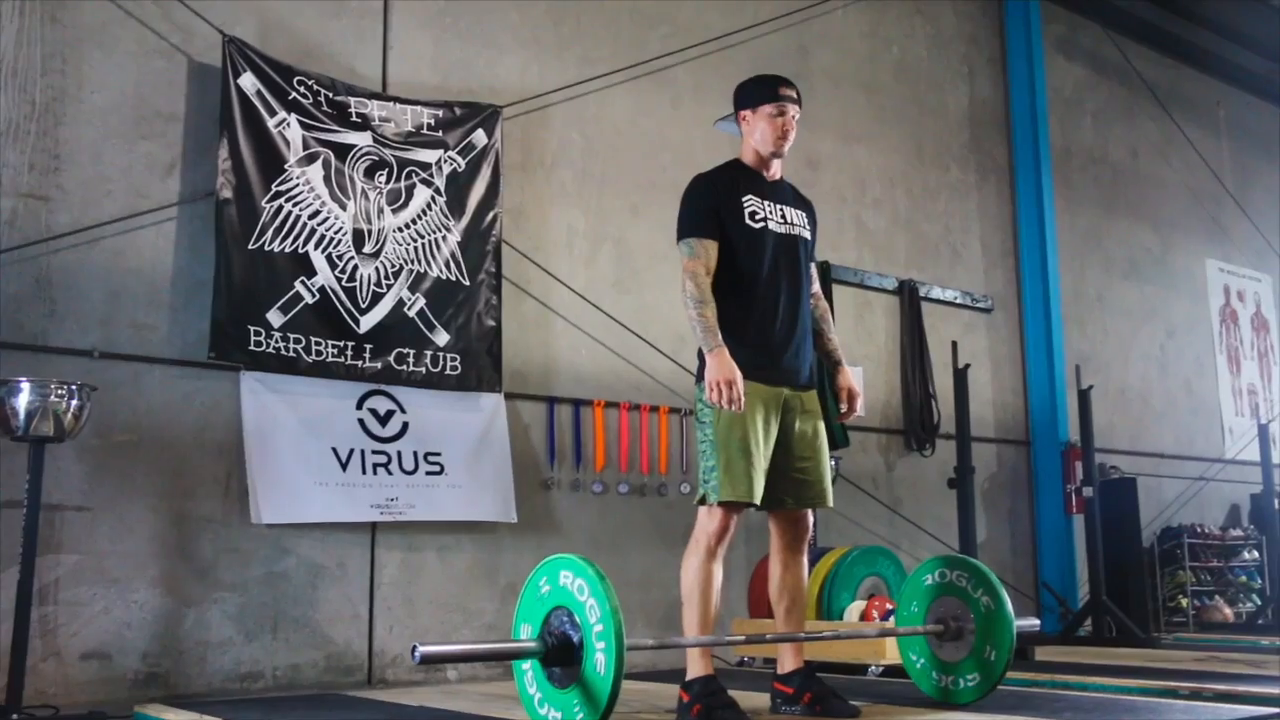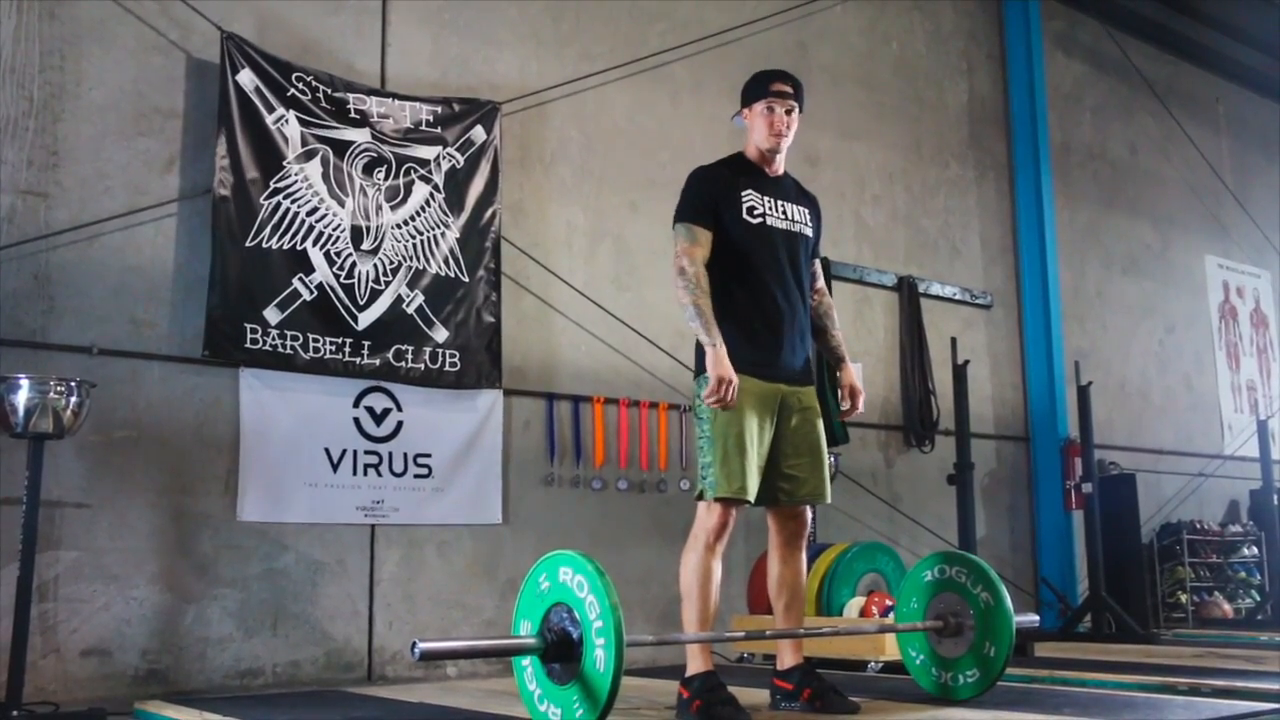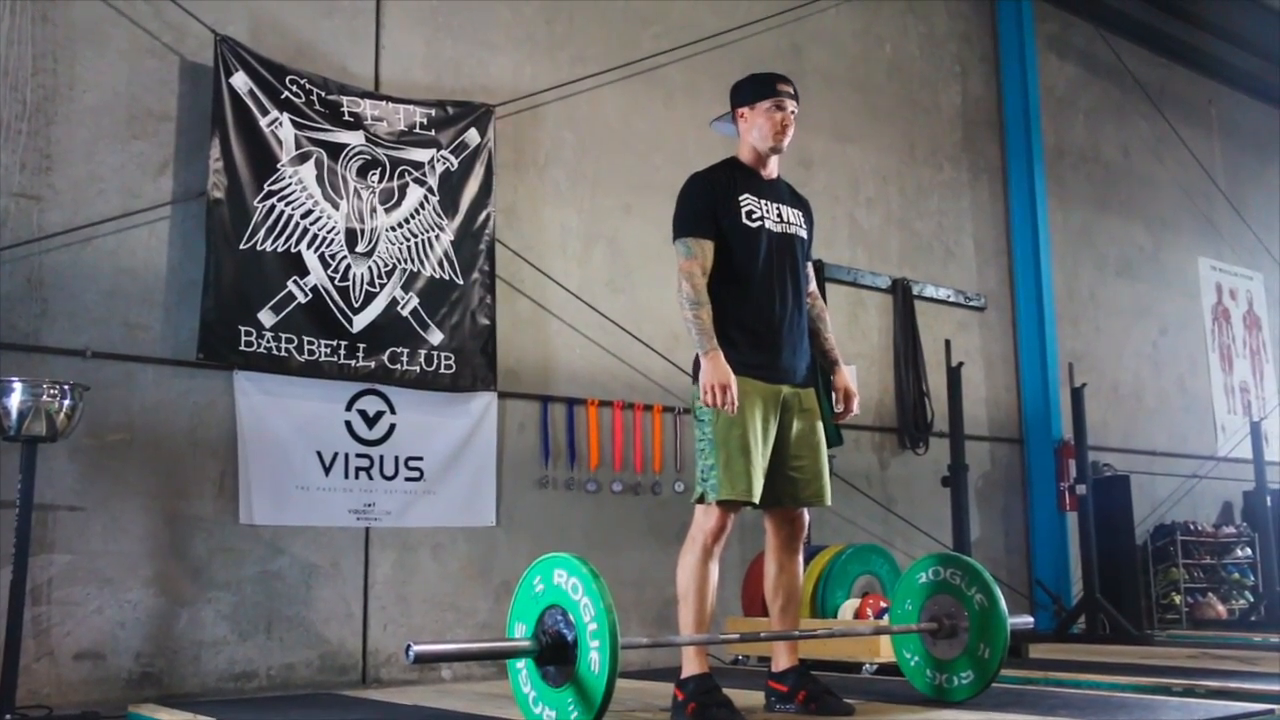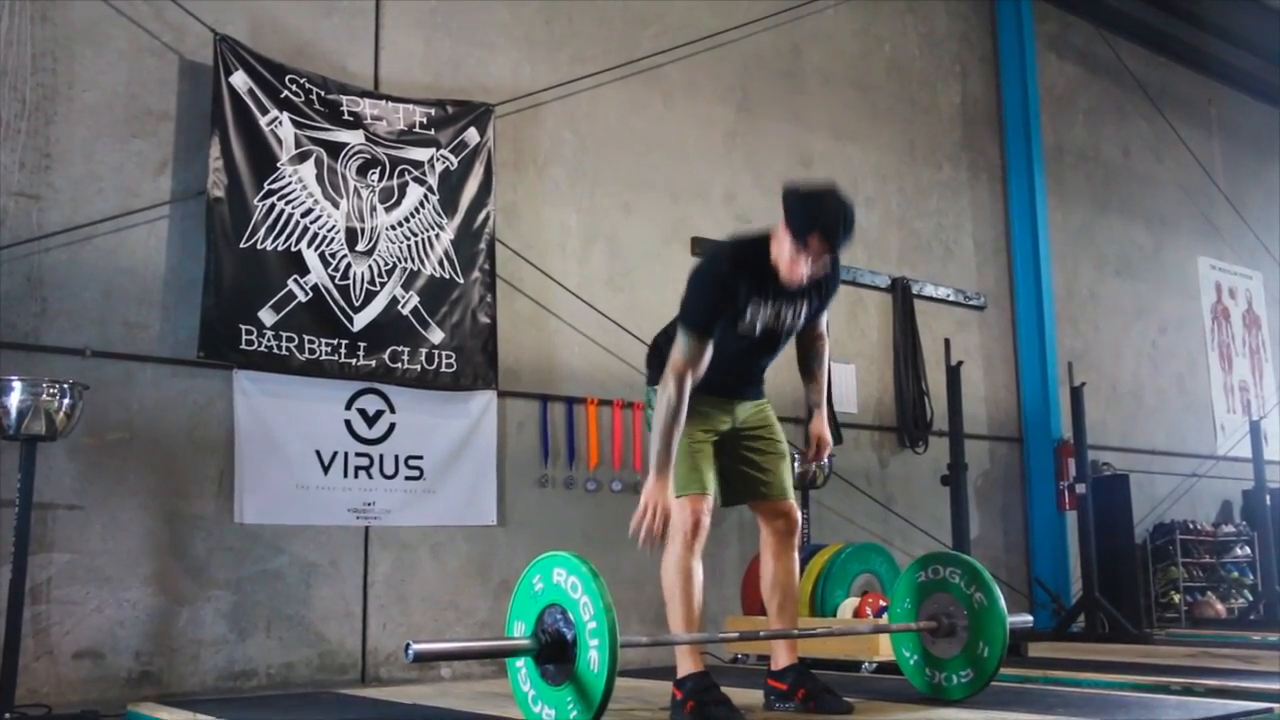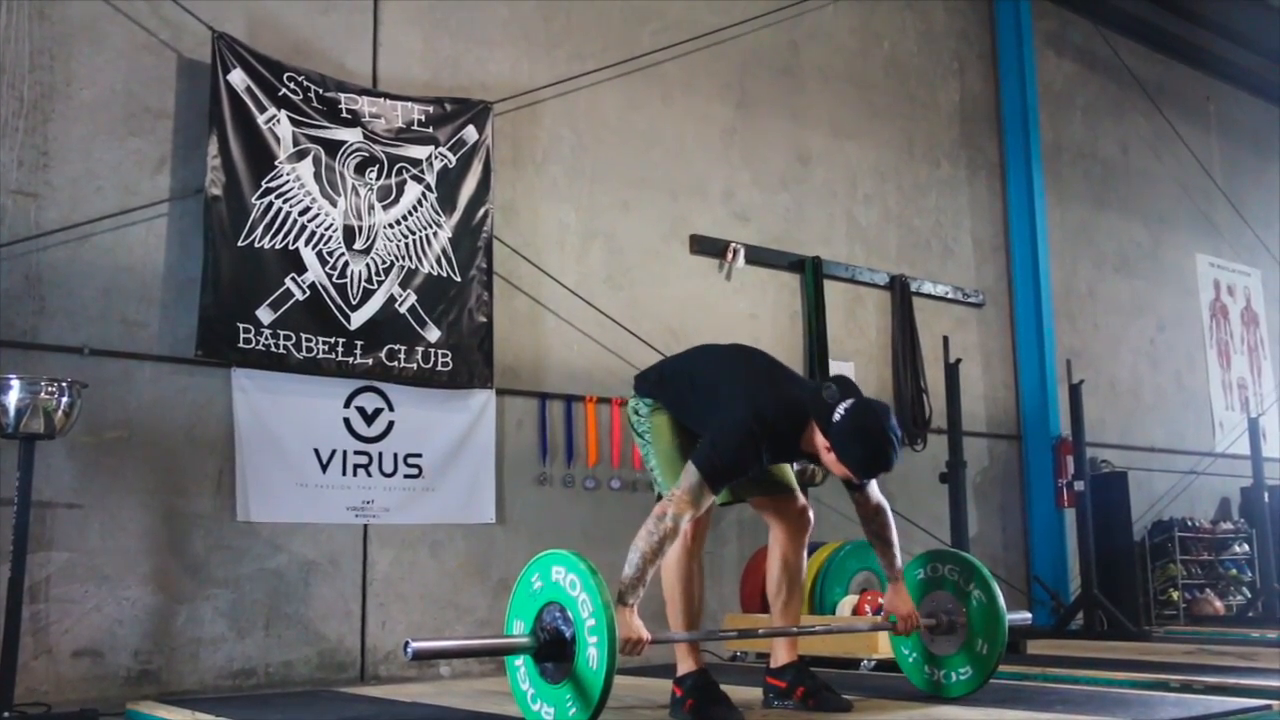
dt=1s
person 1, frame 1
left shoulder: (800, 204)
right shoulder: (713, 189)
right elbow: (695, 278)
left wrist: (838, 365)
right wrist: (716, 353)
left hip: (797, 383)
right hip: (739, 377)
left knee: (795, 524)
right knee: (719, 516)
person 1, frame 2
left shoulder: (805, 201)
right shoulder: (713, 182)
right elbow: (687, 264)
left wrist: (842, 362)
right wrist: (714, 346)
left hip: (795, 380)
right hip: (736, 373)
left knee: (793, 520)
right knee: (718, 512)
person 1, frame 3
left shoulder: (796, 203)
right shoulder: (710, 187)
right elbow: (691, 279)
left wrist: (835, 365)
right wrist: (711, 355)
left hip: (795, 381)
right hip: (737, 377)
left knee: (791, 522)
right knee: (716, 515)
person 1, frame 4
left shoulder: (821, 276)
right shoulder: (725, 271)
left elbow: (814, 339)
right elbow: (681, 372)
left wrist: (818, 414)
right wrist: (658, 476)
left hip: (746, 399)
right hip: (691, 399)
left knee: (785, 519)
right knee: (691, 516)
left ankle: (785, 674)
person 1, frame 5
left shoulder: (839, 423)
right shoulder: (751, 433)
left elbow: (873, 505)
right elbow: (672, 514)
left wrist: (896, 584)
right wrist: (625, 608)
right hip: (663, 403)
left knee: (795, 516)
right knee: (692, 522)
left ankle: (784, 671)
right ankle: (690, 679)
